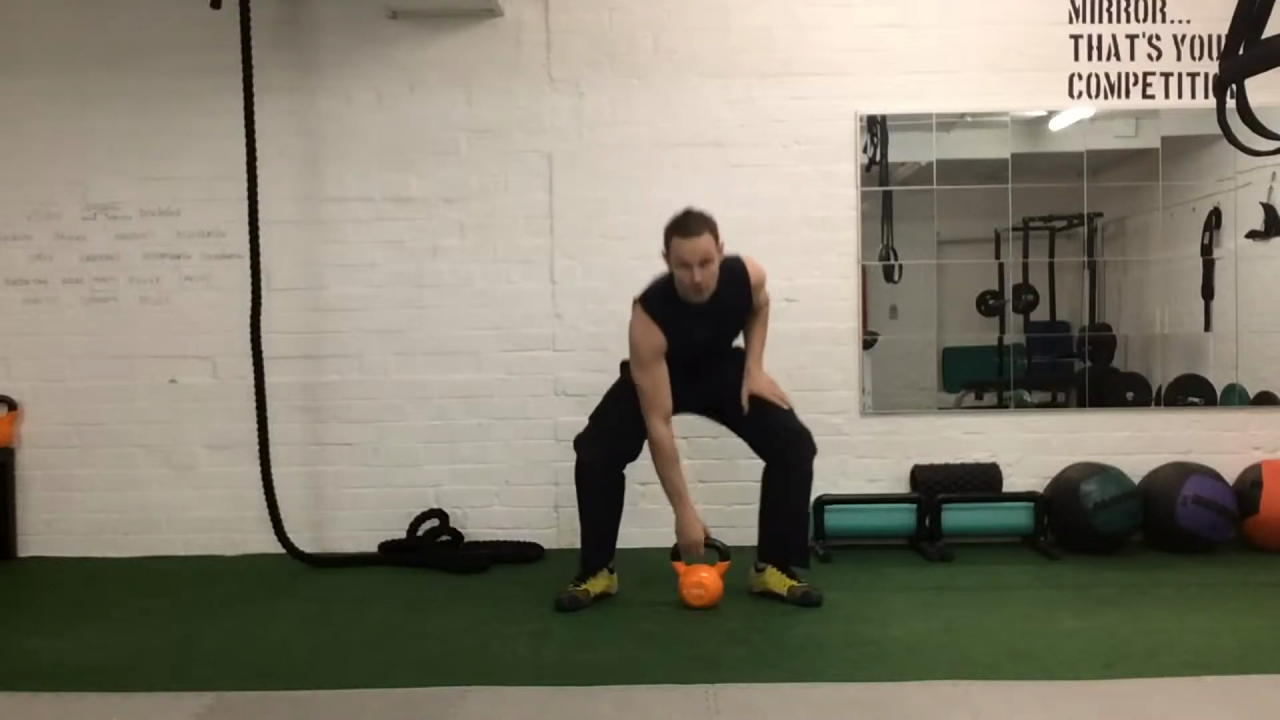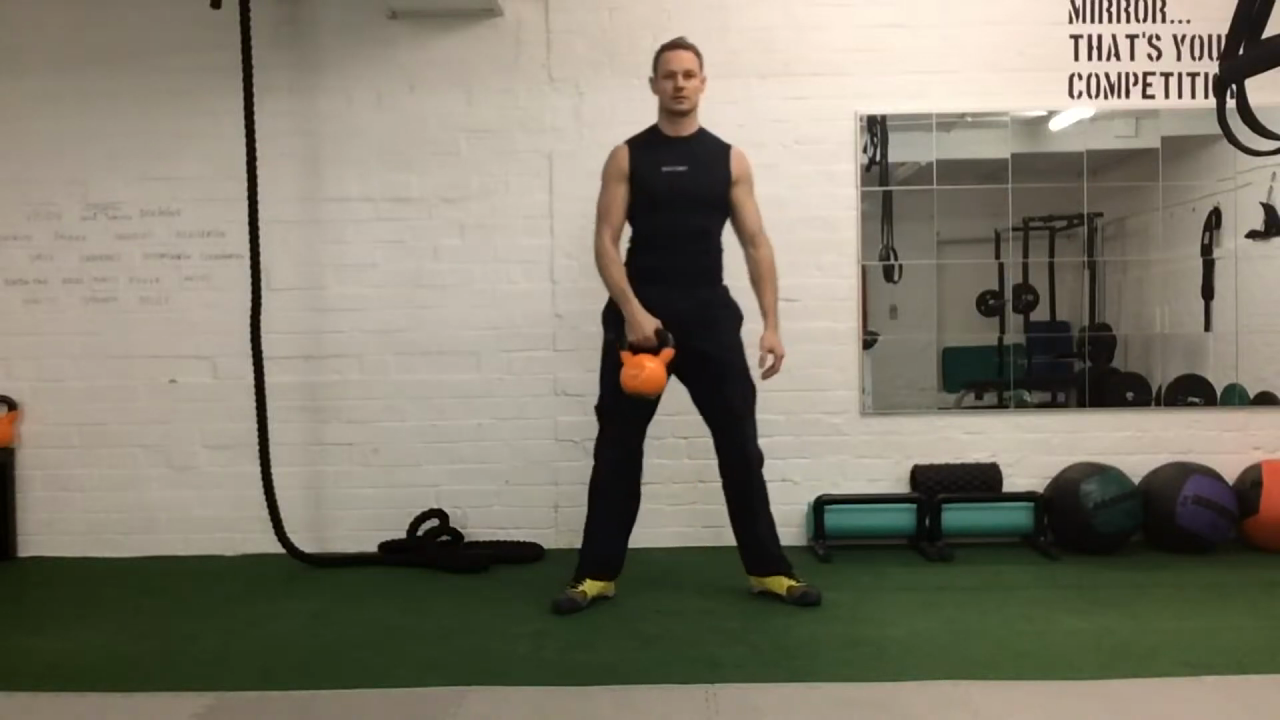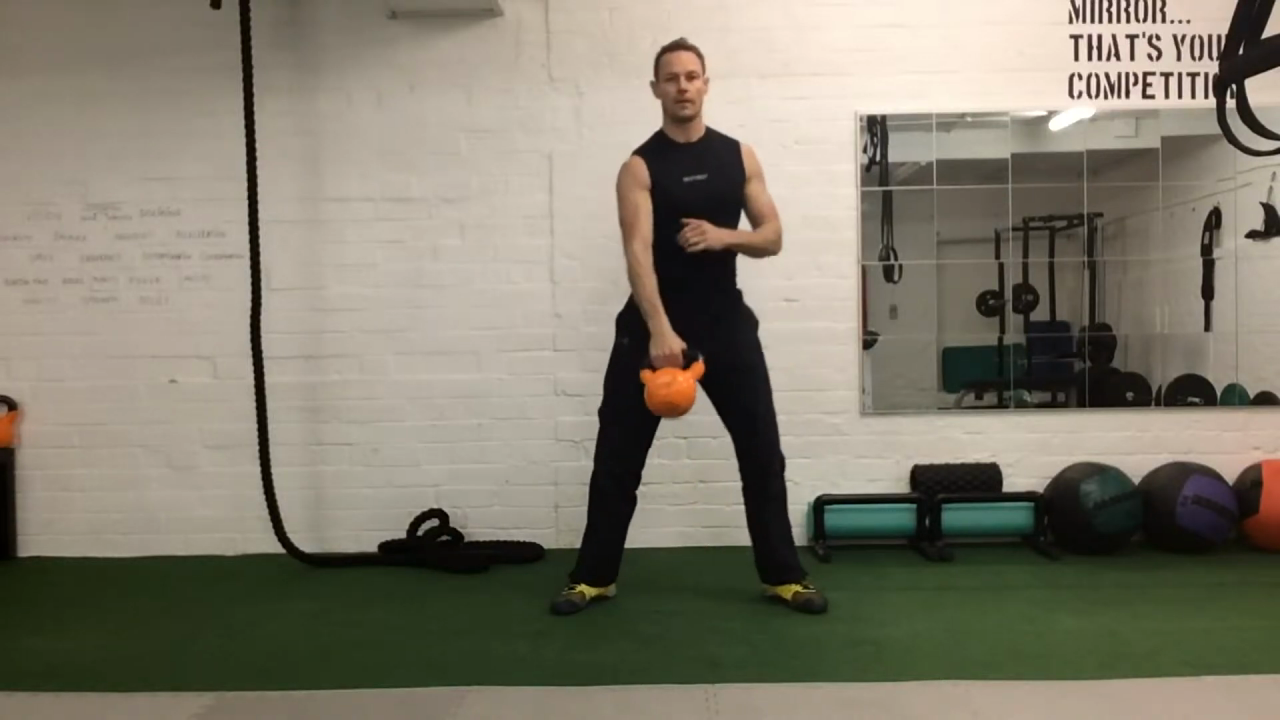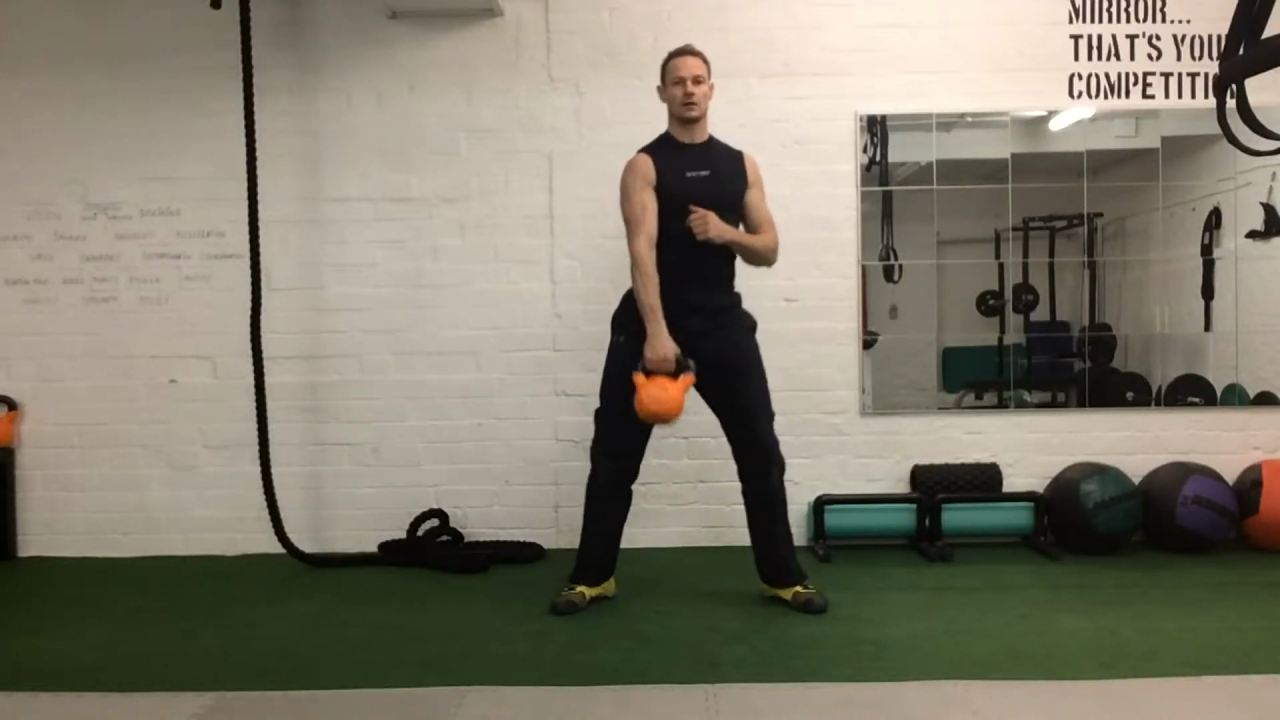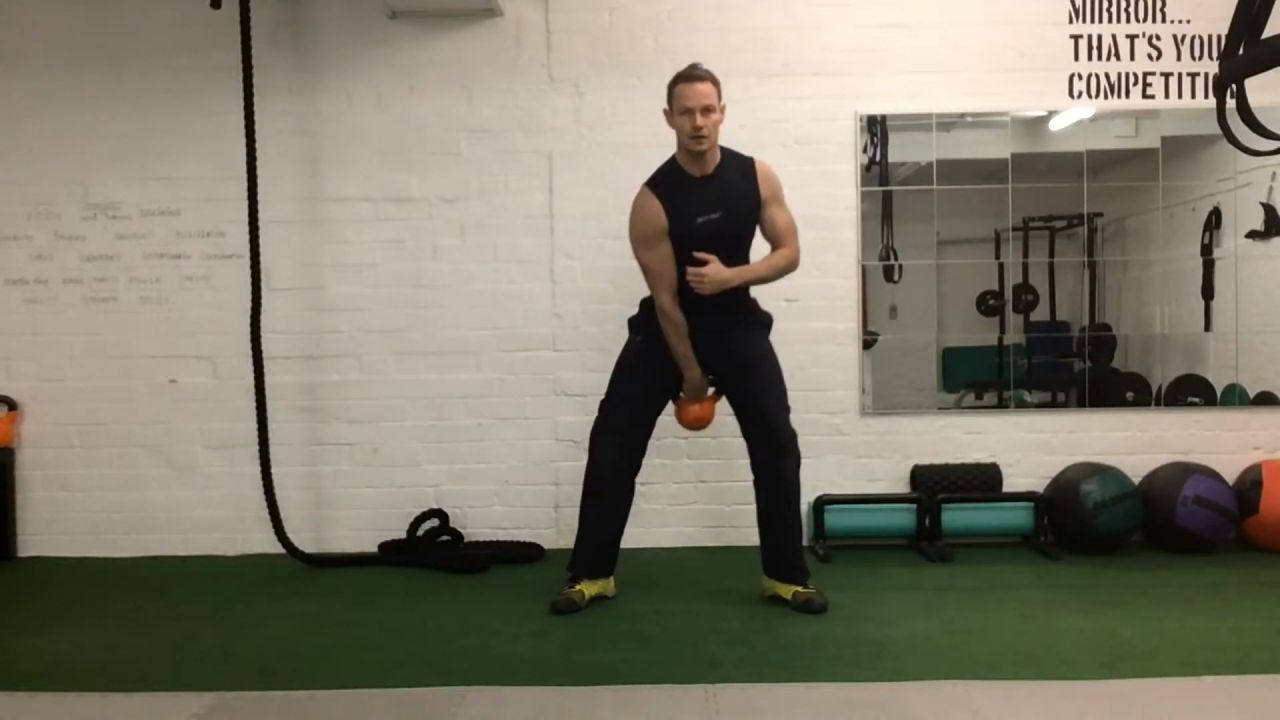
dt=1s
person 1, frame 1
left shoulder: (748, 276)
right shoulder: (649, 317)
right elbow: (658, 426)
left wrist: (753, 367)
right wrist: (684, 512)
left hip: (722, 372)
right hip: (660, 381)
left knee: (794, 445)
right knee: (596, 454)
left ankle: (775, 566)
right ankle: (597, 572)
person 1, frame 2
left shoulder: (729, 159)
right shoulder: (627, 156)
left elbow: (756, 242)
right elbow: (606, 242)
left wrist: (772, 325)
right wrist: (632, 312)
left hip: (710, 314)
right hip: (641, 315)
left knee: (740, 447)
right knee: (617, 453)
left ankle: (768, 569)
right ankle: (597, 574)
person 1, frame 3
left shoulder: (739, 156)
right shoulder: (639, 166)
left elbow: (773, 236)
right elbow: (638, 253)
left wrist: (723, 236)
right wrist: (659, 332)
left hip: (724, 318)
right hip: (653, 318)
left knee: (762, 450)
right knee: (617, 455)
left ankle: (782, 575)
right ankle: (594, 576)
person 1, frame 4
left shoulder: (740, 164)
right shoulder: (645, 165)
left elbow: (769, 250)
right elbow: (642, 248)
left wrist: (728, 231)
right wrist: (654, 332)
left hip: (722, 323)
right hip: (652, 326)
left knee: (760, 452)
right knee: (614, 455)
left ankle: (782, 578)
right ankle: (593, 577)
person 1, frame 5
left shoulder: (757, 176)
right shoulder: (653, 201)
left elbow: (790, 251)
right elbow: (666, 299)
left wrist: (732, 275)
right wrist: (691, 374)
left hip: (739, 326)
right hip: (665, 330)
left knee: (777, 447)
right knee: (612, 448)
left ankle: (786, 576)
right ankle: (593, 574)
